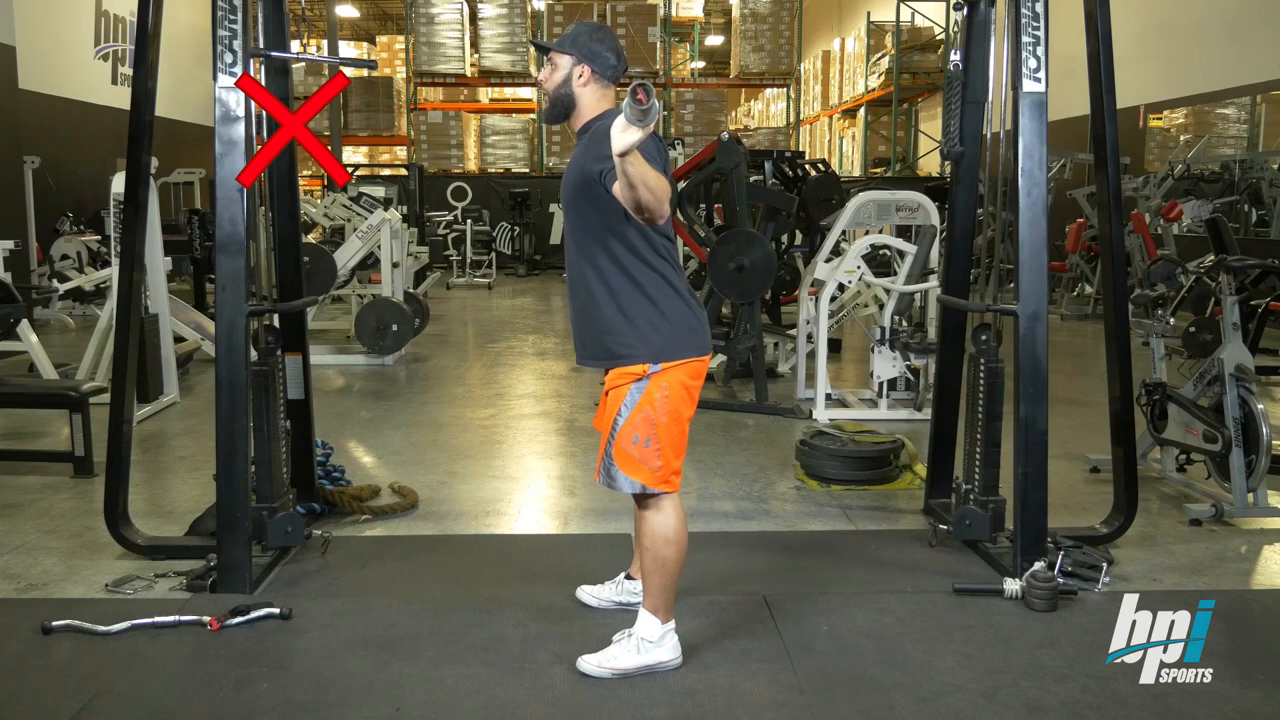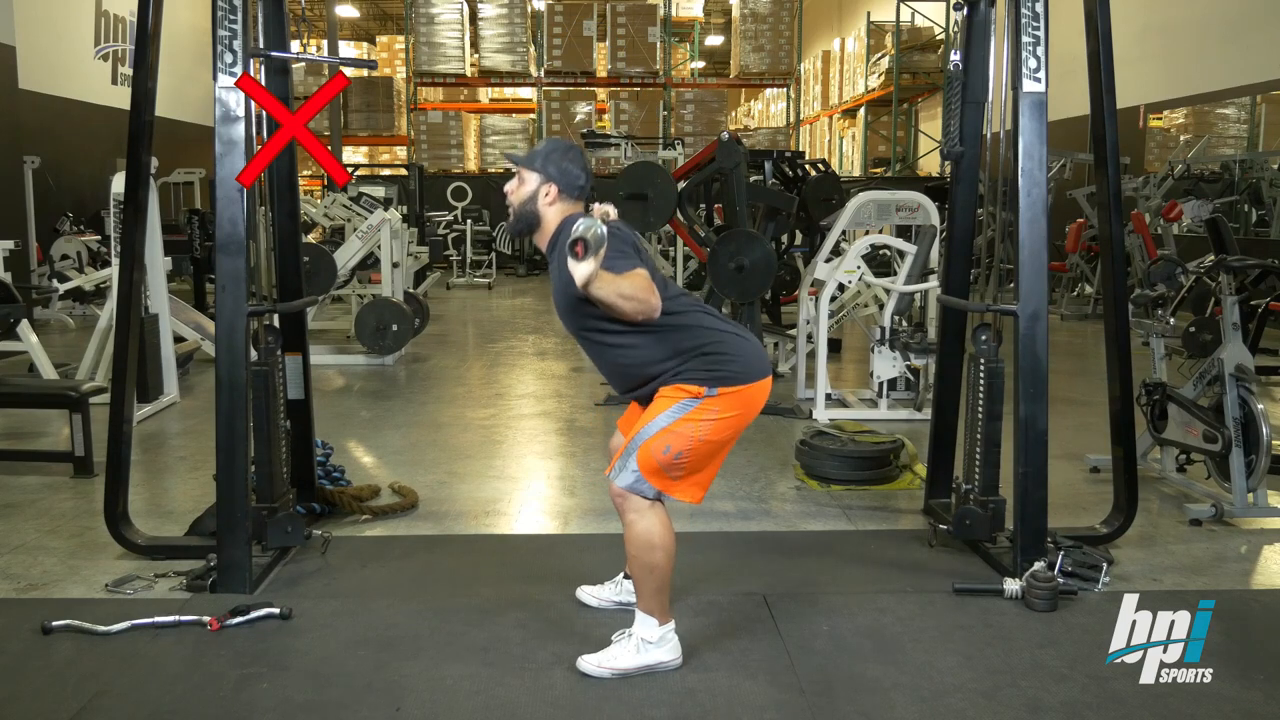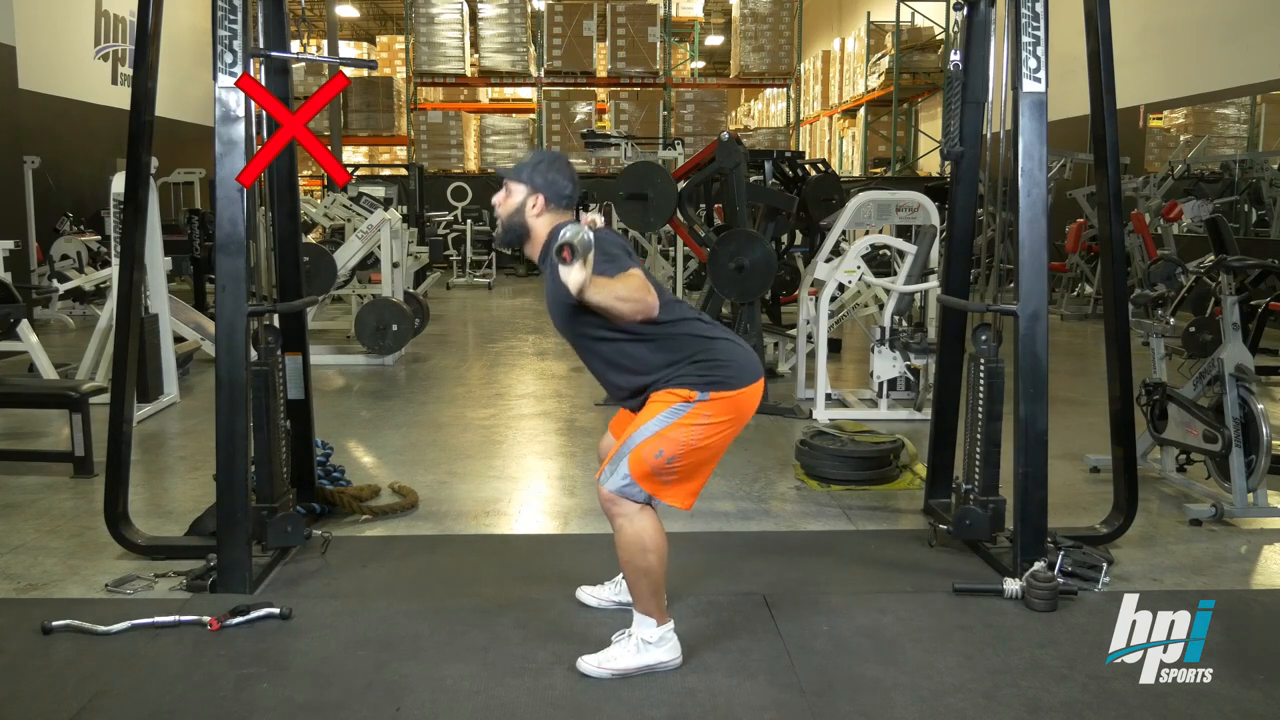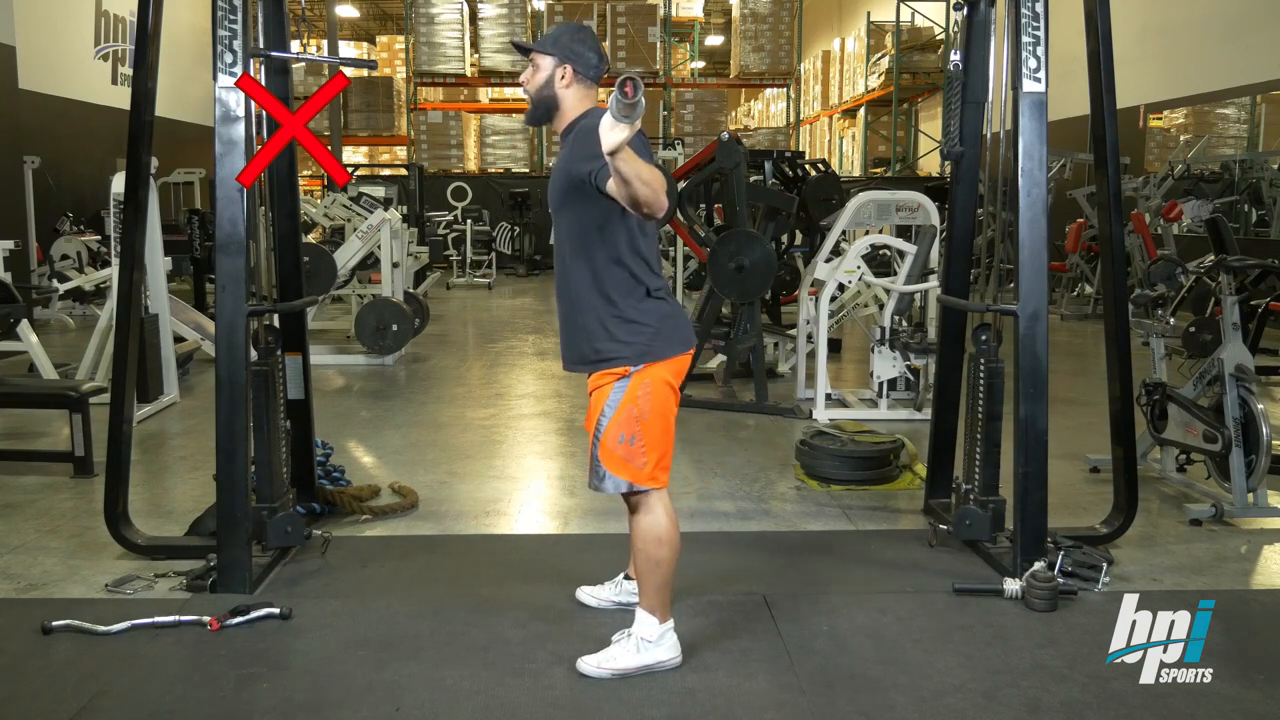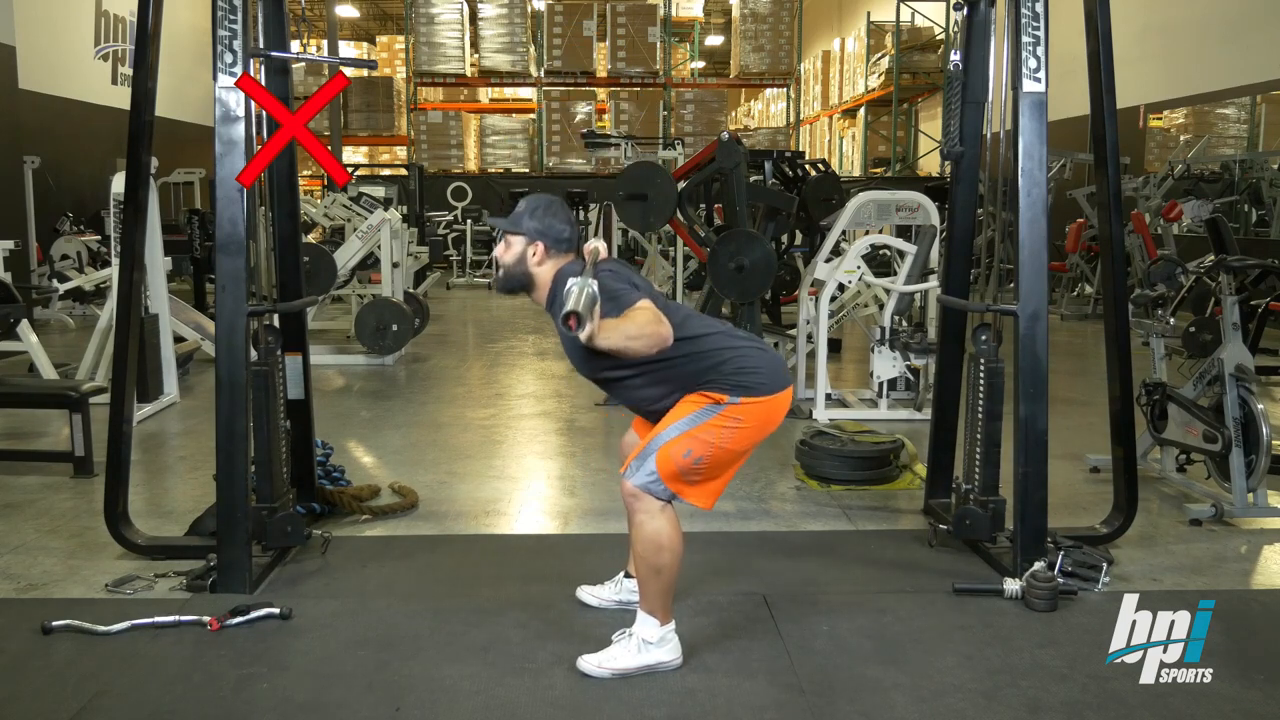
dt=1s
person 1, frame 1
left shoulder: (618, 134)
right shoulder: (596, 138)
left elbow: (655, 207)
left wrist: (627, 154)
left hip: (655, 344)
right hip: (636, 338)
left knee: (651, 483)
right knee: (641, 476)
left ankle: (655, 636)
right ankle: (637, 582)
person 1, frame 2
right shoulder: (576, 237)
left elbow: (646, 300)
left wrist: (590, 280)
left hip: (723, 376)
right hip: (703, 368)
left knee: (632, 484)
right knee: (625, 454)
left ankle: (655, 638)
right ankle: (637, 582)
person 1, frame 3
right shoulder: (562, 251)
left elbow: (643, 300)
left wrist: (583, 286)
left hip: (712, 382)
right hip: (693, 374)
left knee: (620, 490)
right knee: (614, 454)
left ankle: (655, 638)
right ankle: (637, 583)
person 1, frame 4
left shoulder: (600, 136)
right shoulder: (583, 140)
left elbow: (653, 200)
left wrist: (621, 150)
left hip: (636, 345)
right hip: (621, 339)
left knee: (639, 483)
right knee: (630, 476)
left ankle: (655, 637)
right ankle: (636, 581)
person 1, frame 5
right shoulder: (578, 282)
left elbow: (655, 330)
left wrist: (597, 334)
left hip: (747, 389)
right hip: (730, 380)
left knee: (642, 484)
right knee: (635, 452)
left ankle: (655, 639)
right ankle: (638, 581)
